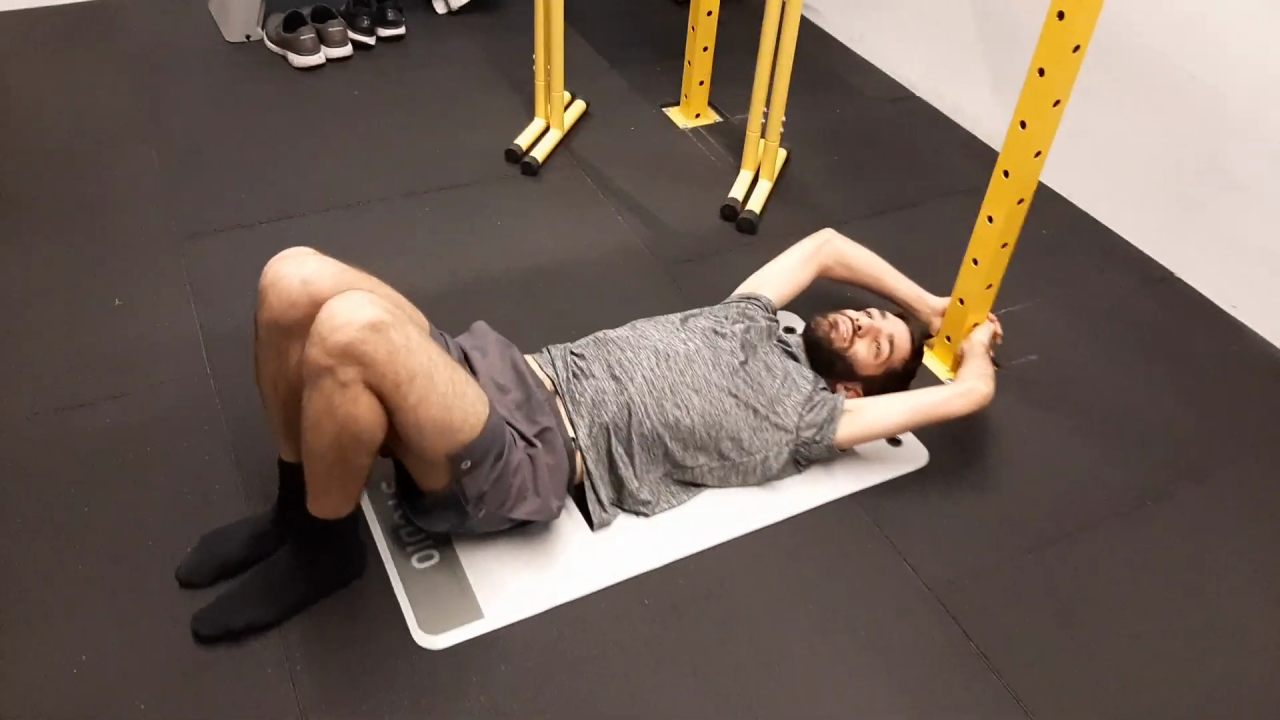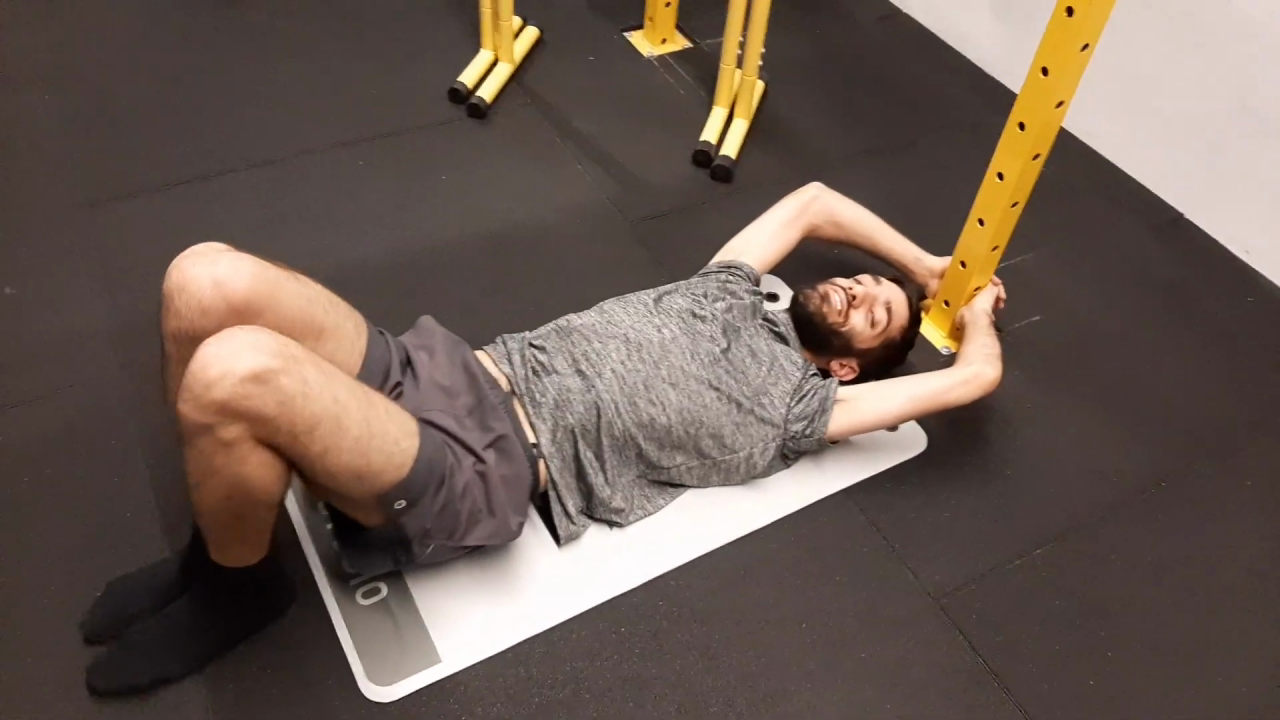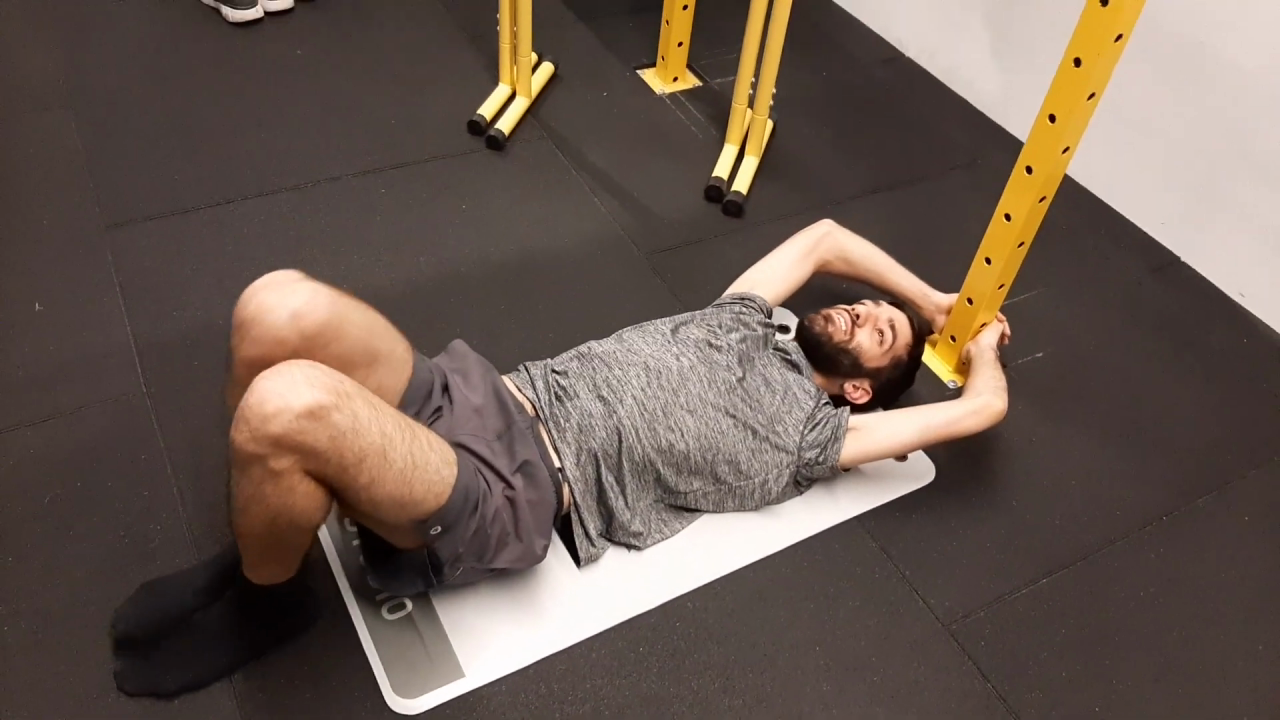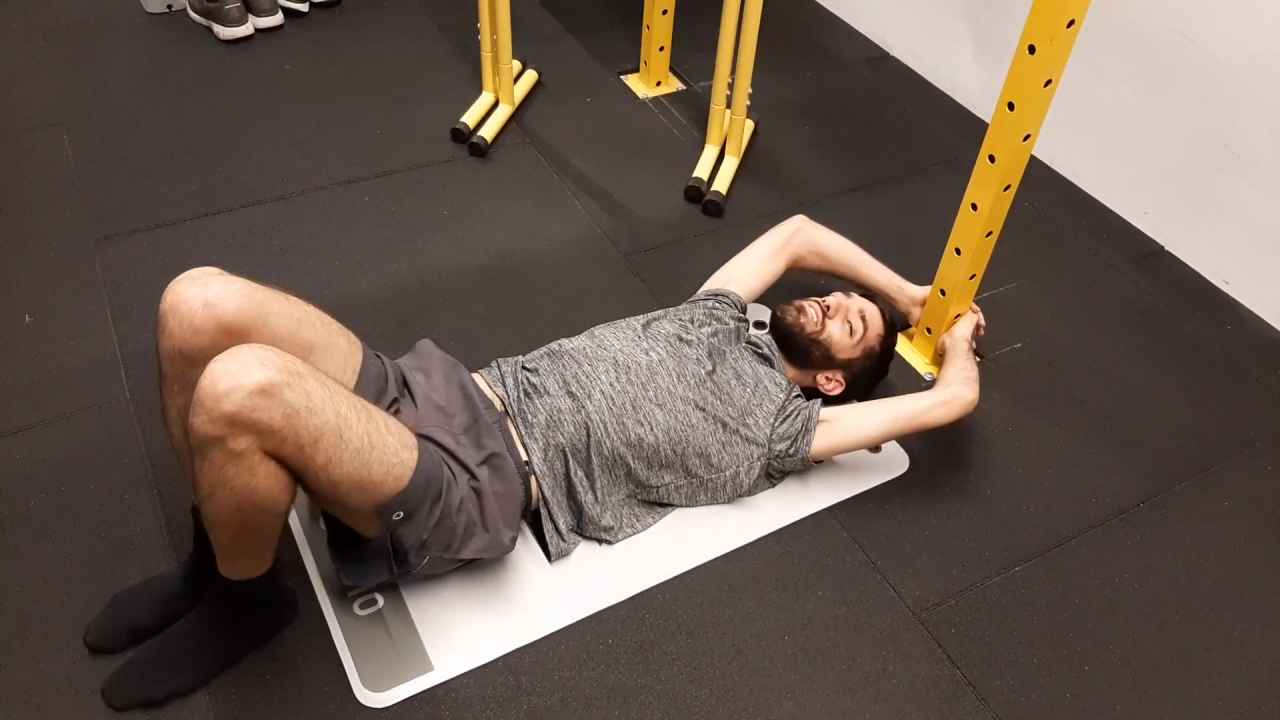
dt=1s
person 1, frame 1
left shoulder: (810, 419)
right shoulder: (752, 322)
left elbow: (969, 393)
right elbow: (826, 243)
right wrist: (931, 304)
left hip: (521, 460)
right hip: (509, 374)
left knee: (347, 329)
right knee: (295, 281)
left ankle: (321, 547)
right ankle: (297, 504)
person 1, frame 2
left shoulder: (801, 406)
right shoulder: (731, 294)
left elbow: (972, 375)
right elbow: (814, 198)
right wrist: (926, 262)
left hip: (482, 475)
right hip: (455, 372)
left knee: (234, 375)
right knee: (211, 282)
left ankle: (236, 590)
right ankle: (213, 547)
person 1, frame 3
left shoulder: (814, 435)
right shoulder: (744, 326)
left elbow: (979, 408)
right elbow: (824, 237)
right wrist: (935, 298)
left hip: (509, 497)
right hip: (485, 399)
left knee: (288, 407)
right knee: (279, 311)
left ankle: (263, 602)
right ankle: (249, 555)
person 1, frame 4
left shoulder: (784, 427)
right shoulder: (719, 321)
left elbow: (949, 399)
right elbow: (798, 231)
right wrist: (908, 290)
left hip: (474, 490)
right hip: (449, 394)
left knee: (242, 390)
right knee: (201, 306)
left ankle: (242, 600)
right ankle: (214, 555)
